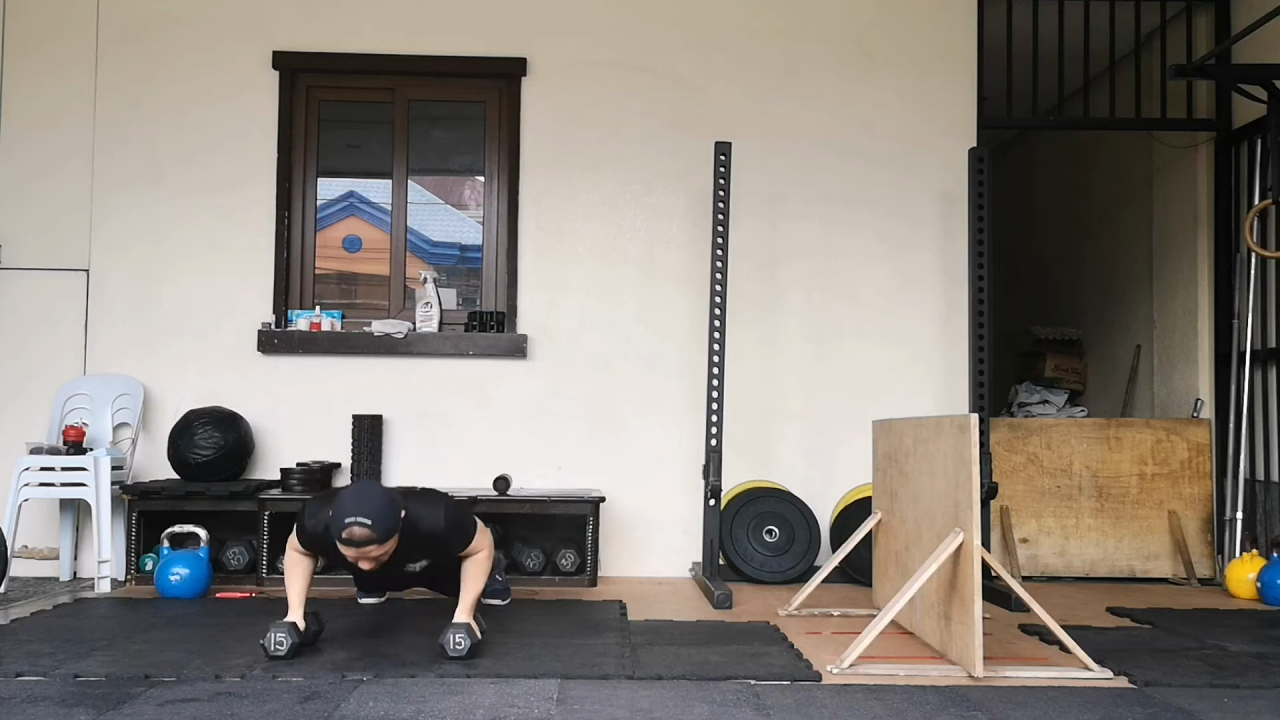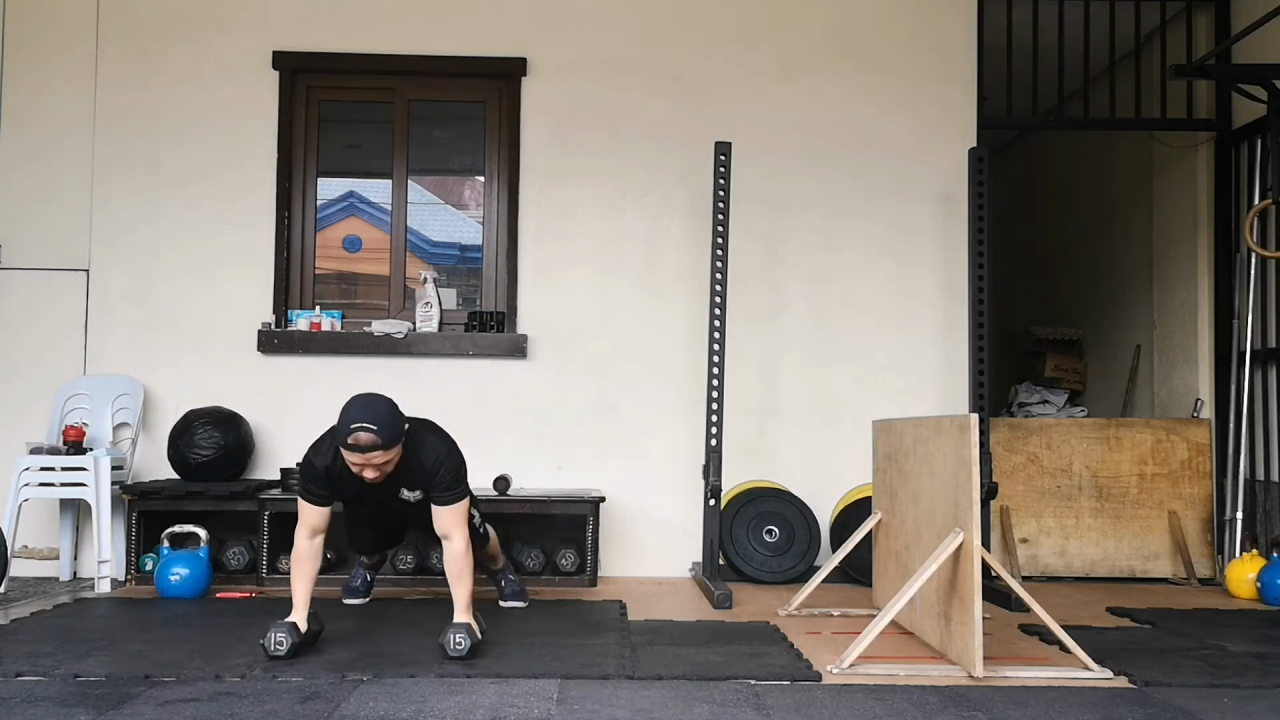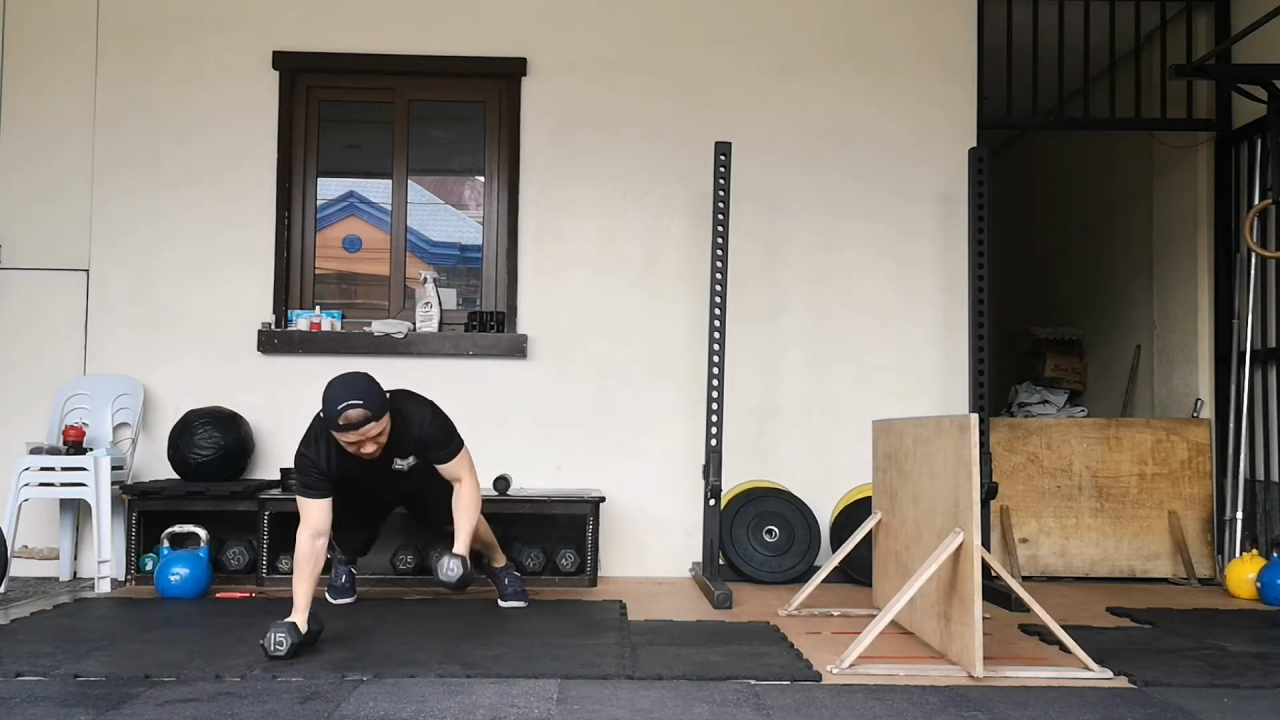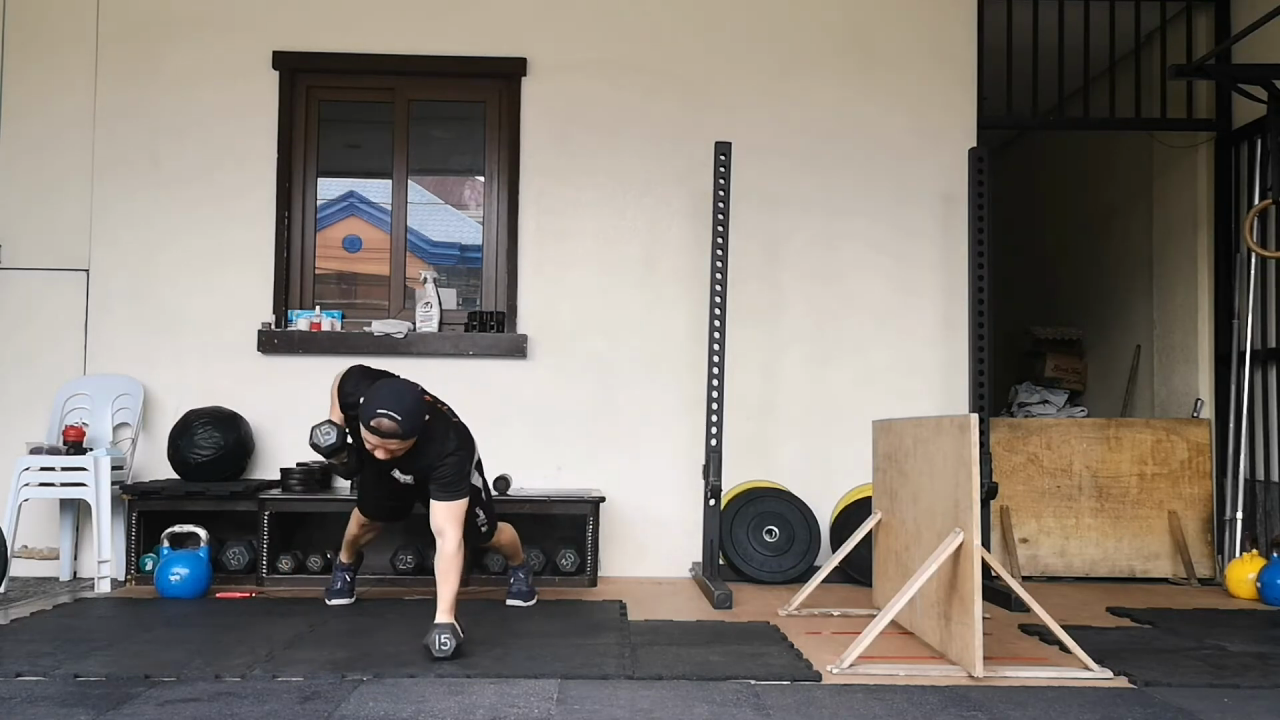
dt=1s
person 1, frame 1
left shoulder: (437, 520)
right shoulder: (317, 521)
left elbow: (480, 549)
right elbow: (297, 550)
left wrist: (465, 612)
right wrist: (295, 610)
left hip: (435, 556)
left ankle: (490, 572)
person 1, frame 2
left shoulder: (436, 452)
right shoulder: (321, 459)
left elbow: (453, 537)
right elbow: (310, 535)
left wrist: (463, 615)
right wrist: (299, 614)
left ankle: (499, 568)
right ankle: (368, 565)
person 1, frame 3
left shoulder: (421, 417)
right shoulder: (314, 451)
left elbow: (464, 480)
right elbow: (313, 535)
left wrist: (461, 549)
right wrist: (299, 615)
left hip: (419, 476)
left knee: (464, 515)
left ankle: (499, 565)
right ankle: (344, 561)
person 1, frame 4
left shoulder: (449, 450)
right shoulder: (355, 389)
left elbow: (447, 536)
right elbow: (338, 387)
left wrist: (445, 615)
left hip: (449, 468)
left knee: (483, 536)
left ankle: (519, 566)
right ankle: (345, 564)
